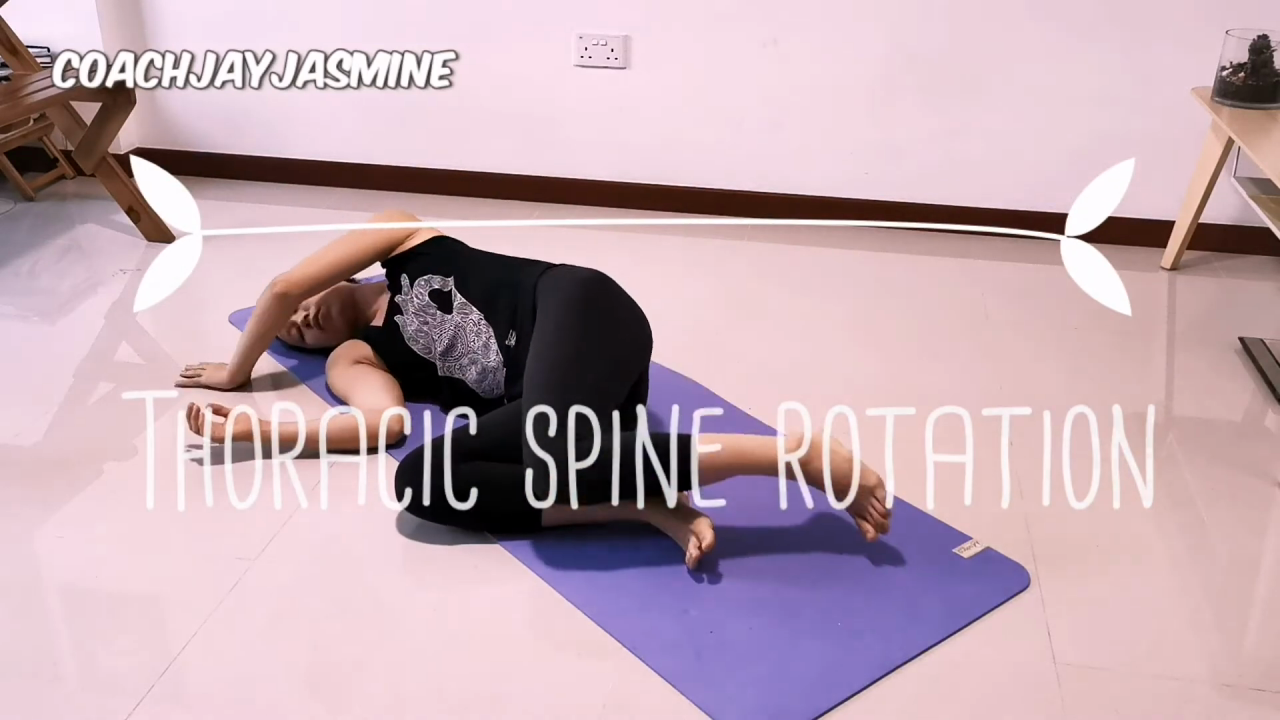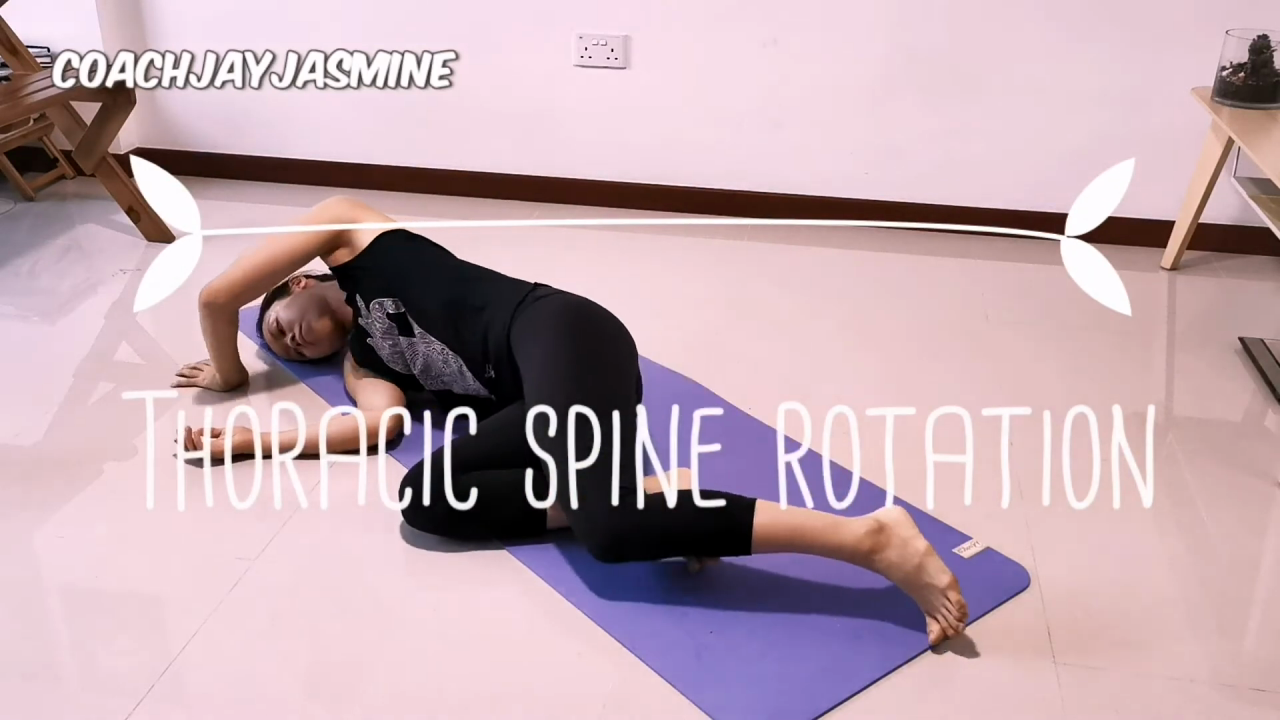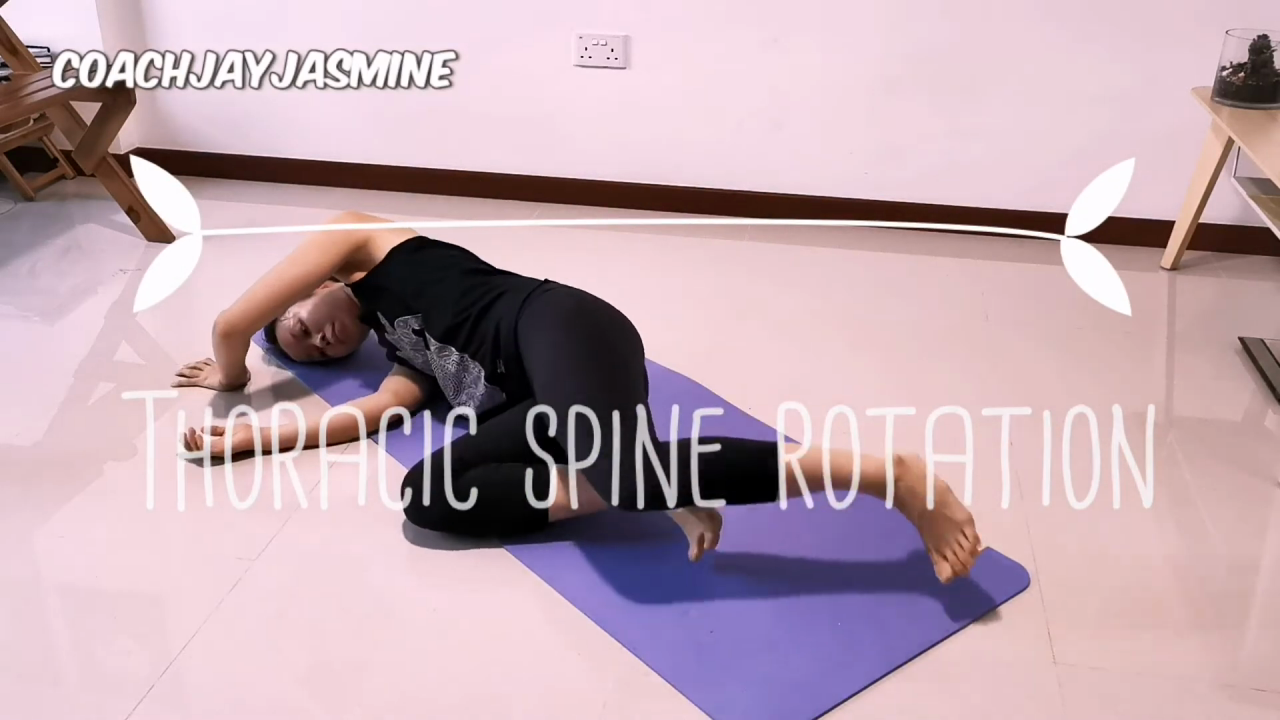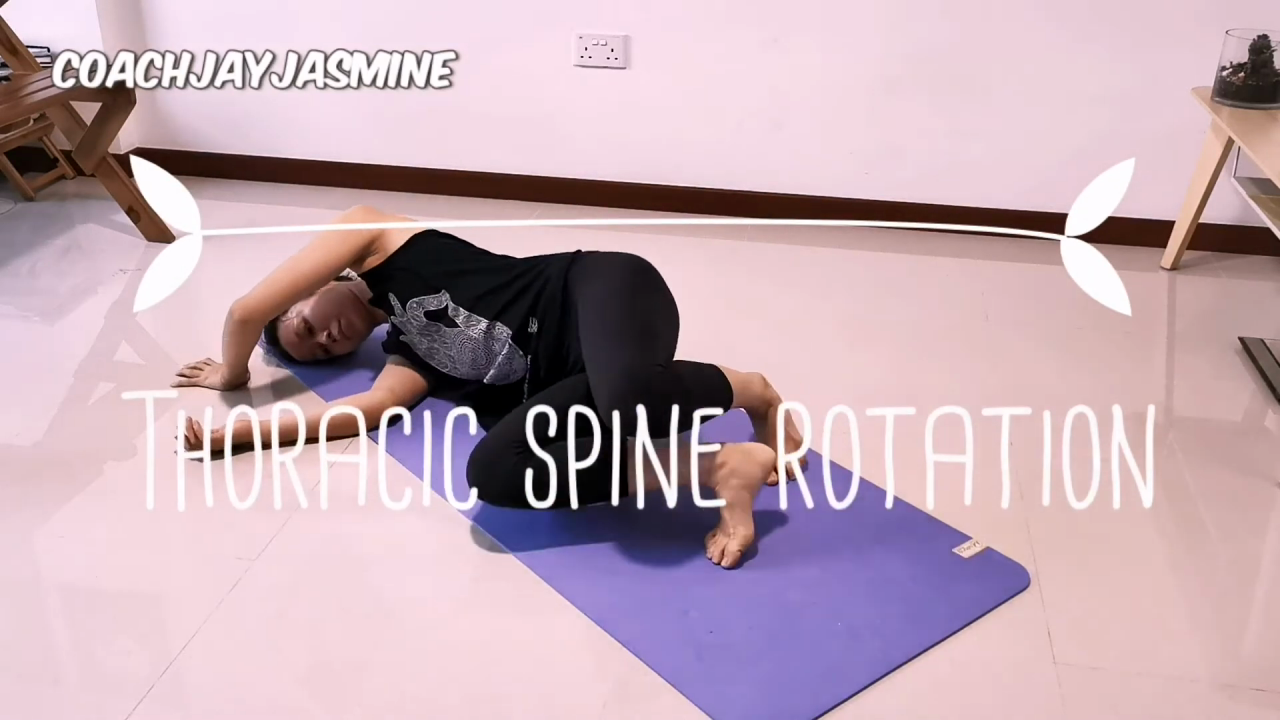
dt=0.5s
person 1, frame 1
left shoulder: (398, 237)
right shoulder: (350, 360)
left elbow: (280, 287)
right elbow: (387, 421)
left wrist: (241, 371)
right wrist: (253, 429)
left hip: (571, 305)
right hip: (541, 395)
left knee: (565, 459)
right knee: (419, 482)
left ankle: (799, 452)
right ankle: (647, 503)
person 1, frame 2
left shoulder: (344, 228)
right shoulder: (360, 361)
left elbow: (216, 293)
right elbow: (383, 423)
left wrist: (228, 374)
right wrist: (254, 441)
left hip: (554, 335)
right hip: (537, 398)
left knee: (608, 529)
right knee: (425, 495)
left ankle: (869, 538)
right ankle: (630, 490)
person 1, frame 3
left shoulder: (348, 240)
right shoulder: (403, 361)
left elbow: (232, 324)
right elbow: (375, 412)
left wrist: (231, 373)
right wrist: (250, 437)
left hip: (562, 338)
right hip: (542, 408)
left knee: (631, 472)
right knee: (424, 493)
left ankle: (882, 469)
right ankle: (661, 494)
person 1, frame 4
left shoulder: (364, 234)
right shoulder: (406, 354)
left elbow: (246, 311)
right elbow: (371, 406)
left wrist: (233, 374)
right wrist: (244, 428)
left hip: (601, 289)
right hip: (559, 378)
left knee: (632, 398)
right knee: (492, 469)
left ankle: (753, 391)
right ankle: (718, 465)
